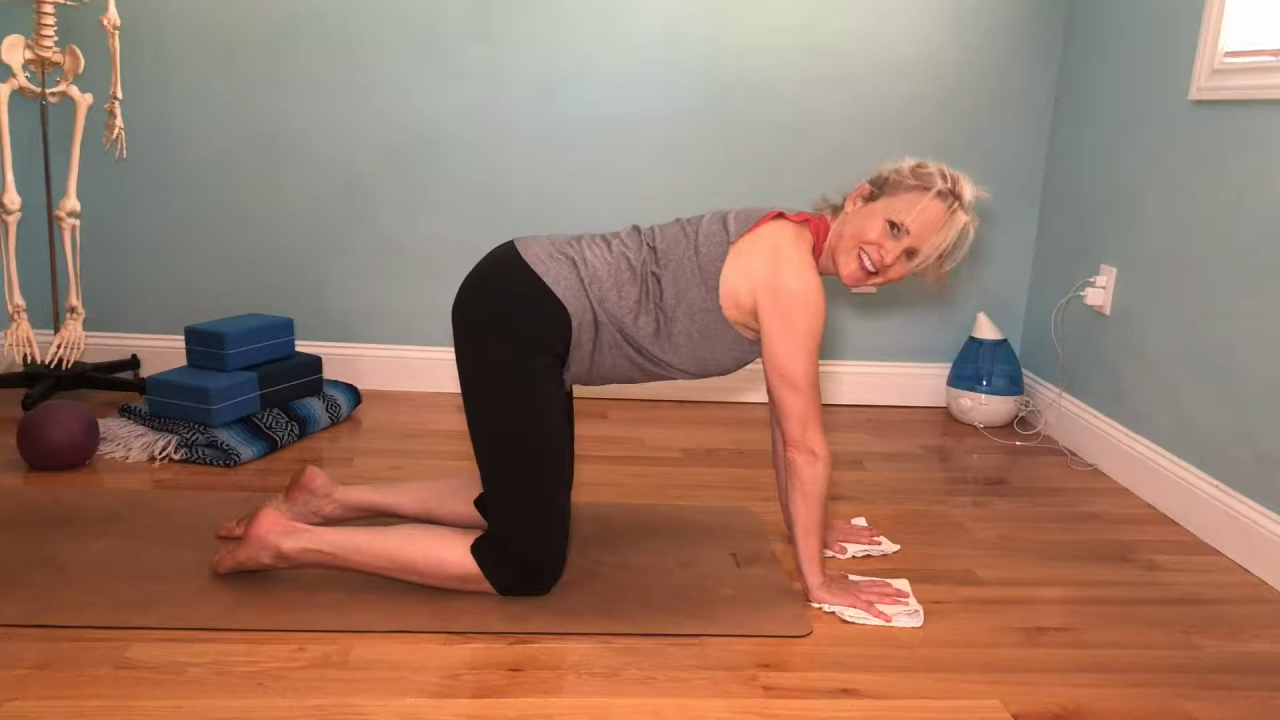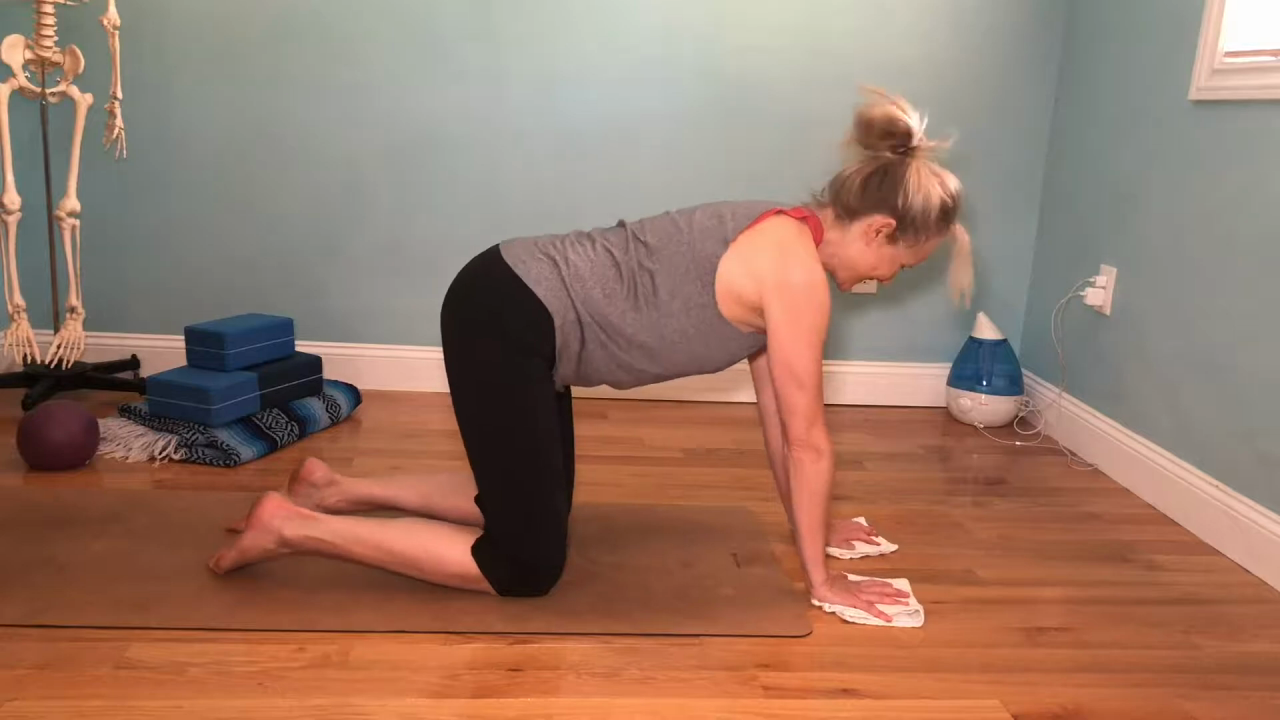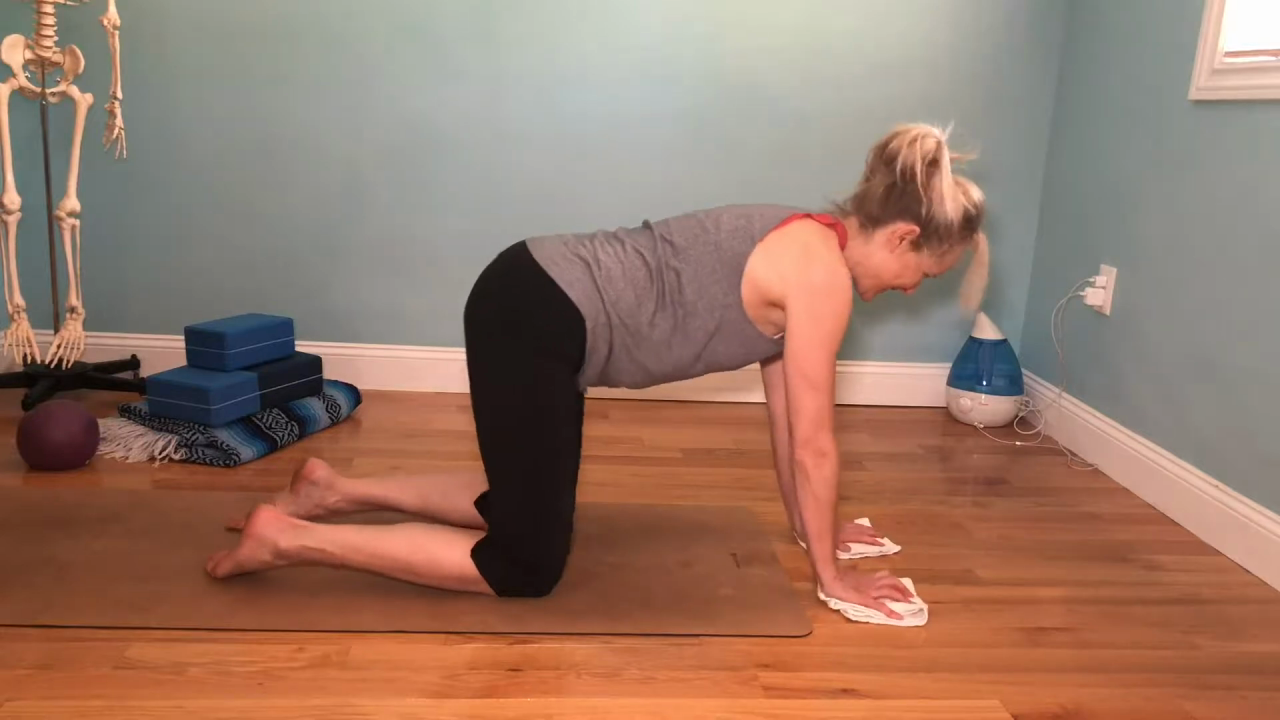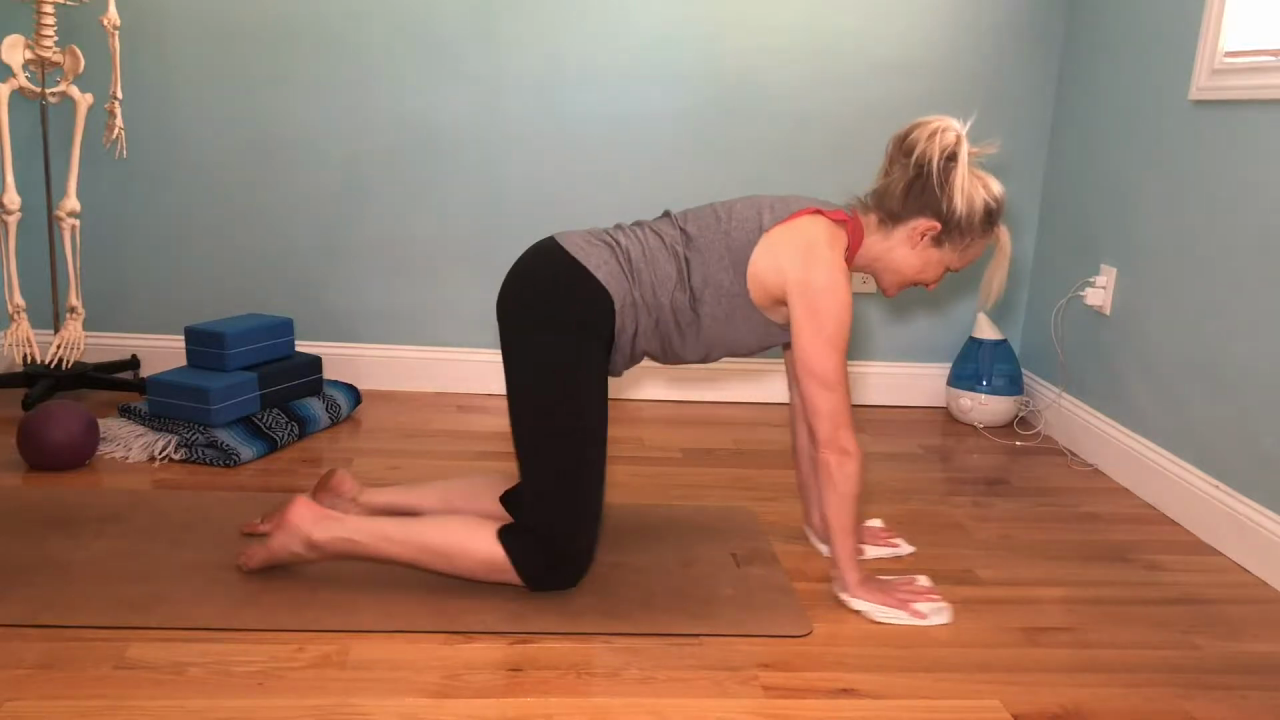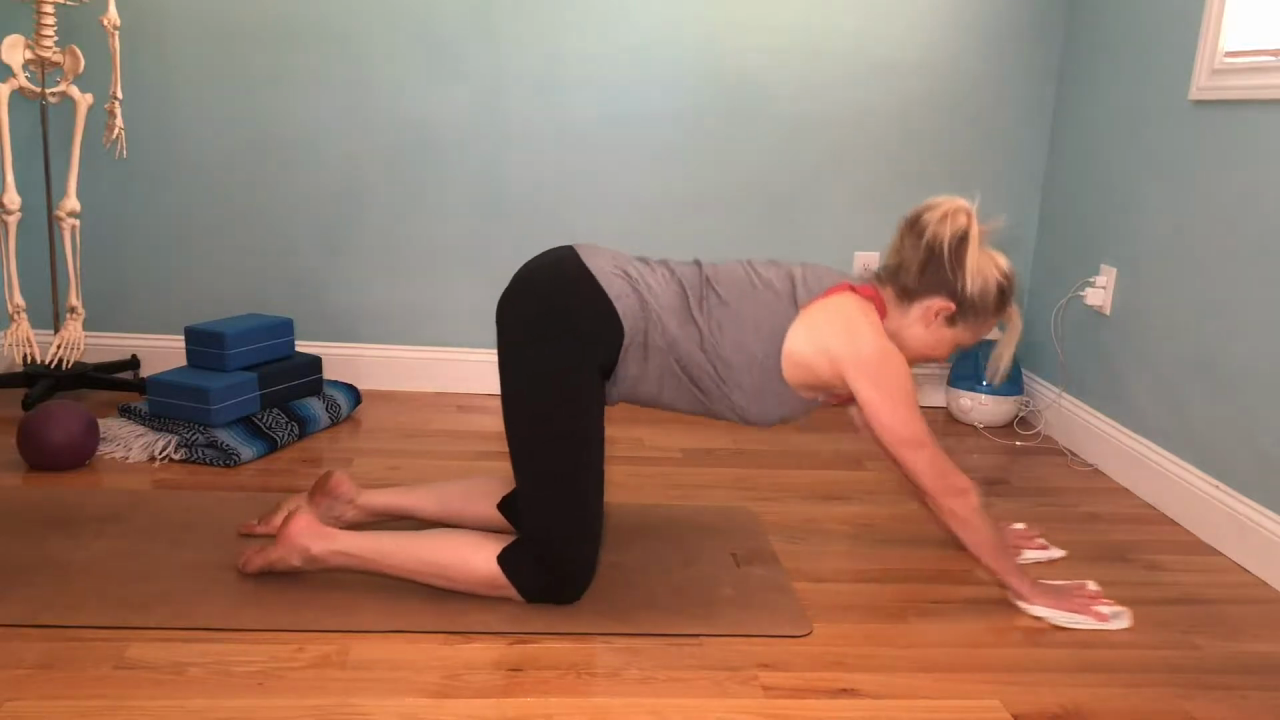
dt=0.3s
person 1, frame 1
left shoulder: (793, 247)
right shoulder: (792, 273)
left elbow: (786, 427)
right elbow: (805, 442)
left wrist: (810, 526)
right wrist: (817, 579)
left hip: (523, 300)
right hip: (516, 312)
left knee: (528, 506)
right knee: (529, 563)
left ankle: (334, 499)
right ankle: (290, 540)
person 1, frame 2
left shoulder: (785, 243)
right shoulder: (797, 266)
left elbow: (777, 421)
right elbow: (806, 438)
left wrist: (809, 520)
right wrist: (820, 577)
left hip: (515, 302)
right hip: (506, 318)
left knee: (528, 504)
right knee: (528, 564)
left ankle: (336, 489)
right ankle: (296, 527)
person 1, frame 3
left shoulder: (801, 248)
right shoulder: (823, 273)
left elbow: (784, 416)
right elbow: (813, 443)
left wrist: (808, 523)
right wrist: (829, 574)
left hip: (535, 298)
right hip: (534, 315)
left knee: (533, 502)
right knee: (525, 564)
left ankle: (336, 489)
right ankle: (287, 537)
person 1, frame 4
left shoulder: (820, 239)
right shoulder: (821, 262)
left elbow: (807, 414)
right elbow: (835, 440)
left wrist: (822, 523)
right wrist: (852, 575)
left hip: (563, 292)
right hip: (564, 303)
left knee: (553, 501)
right knee: (556, 554)
left ankle: (359, 499)
right ankle: (320, 531)
person 1, frame 5
left shoulder: (850, 308)
right shoulder: (862, 341)
left elbow: (928, 474)
right elbow: (941, 479)
left wrist: (984, 532)
right wrist: (1021, 583)
left hip: (563, 299)
right hip: (569, 322)
left knee: (552, 507)
right knee: (555, 571)
left ankle: (353, 497)
right ankle: (321, 541)
